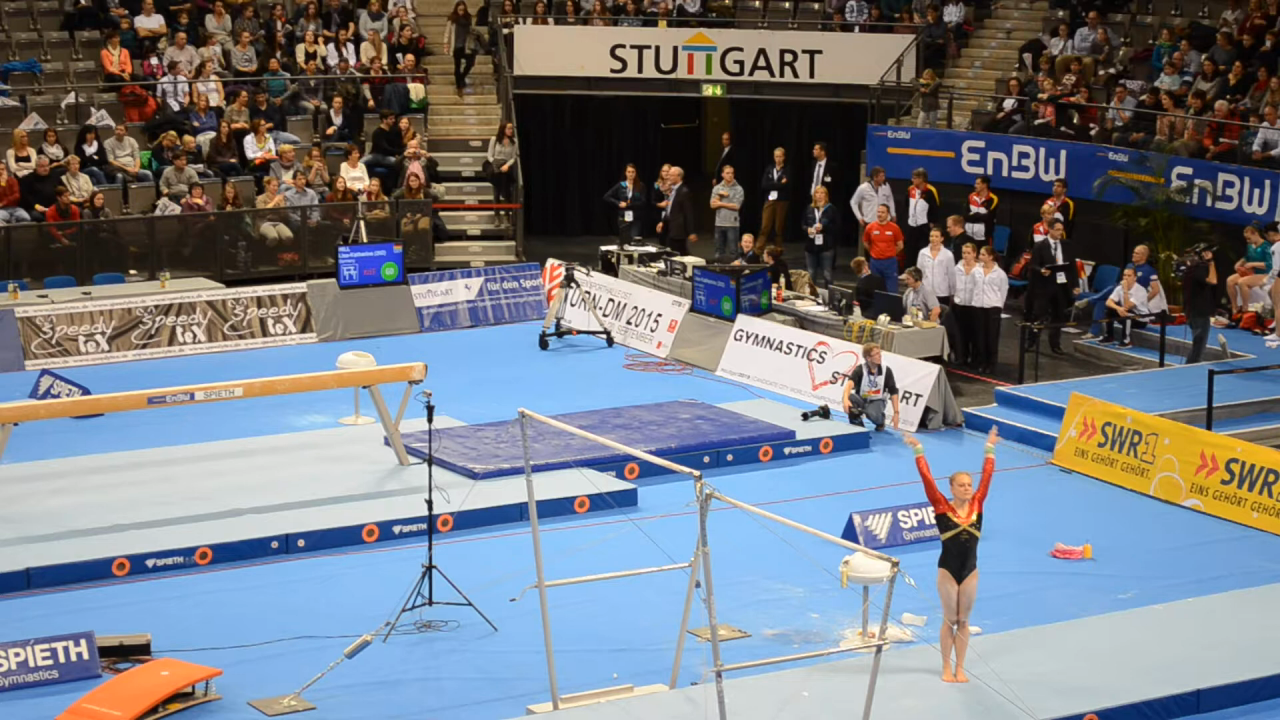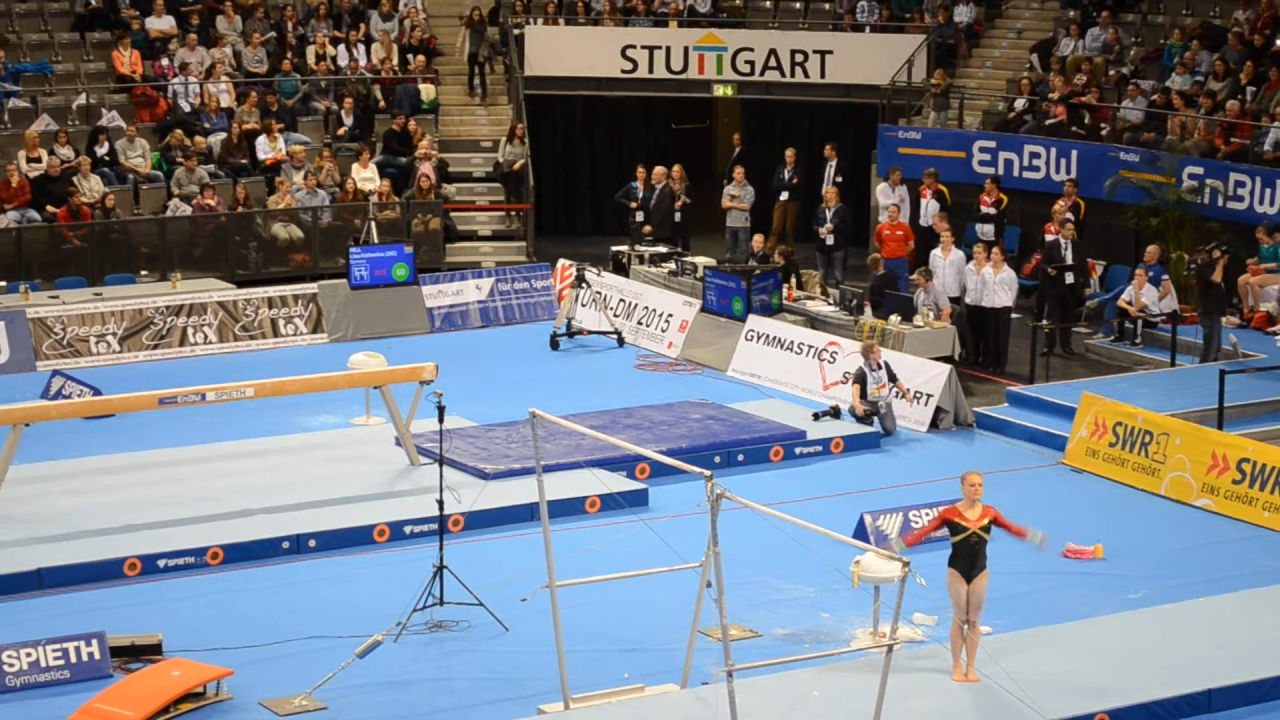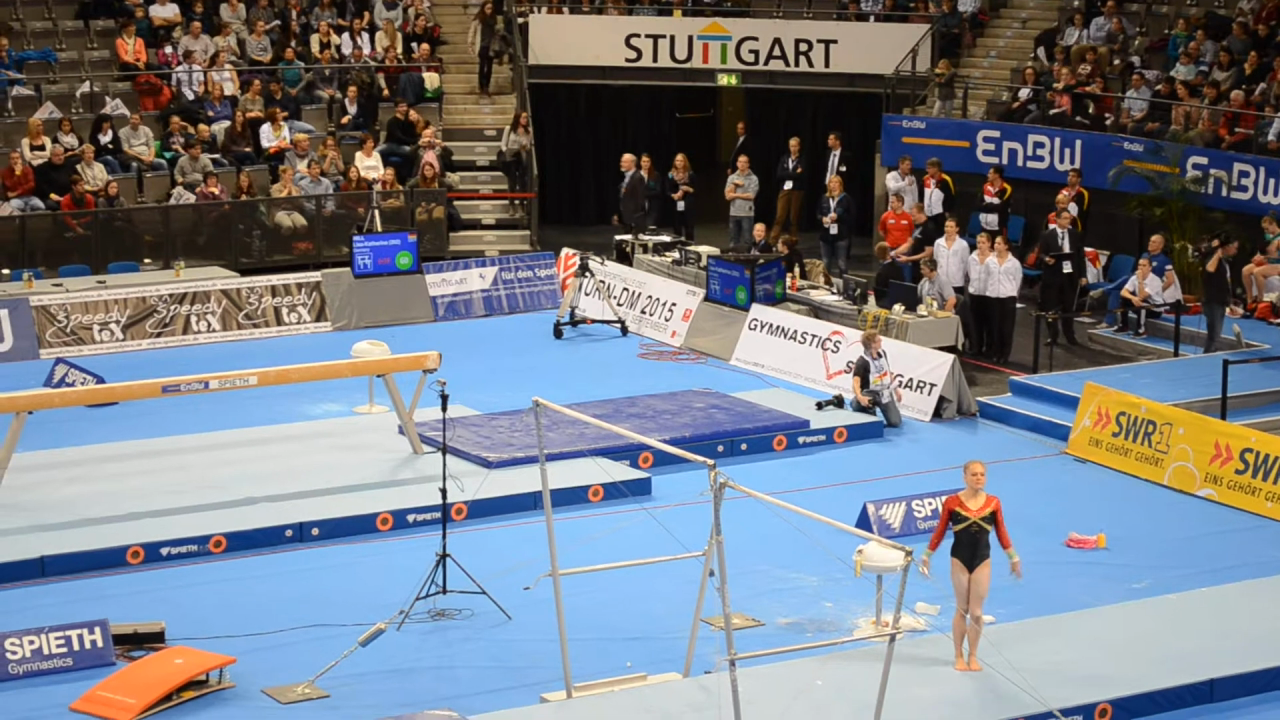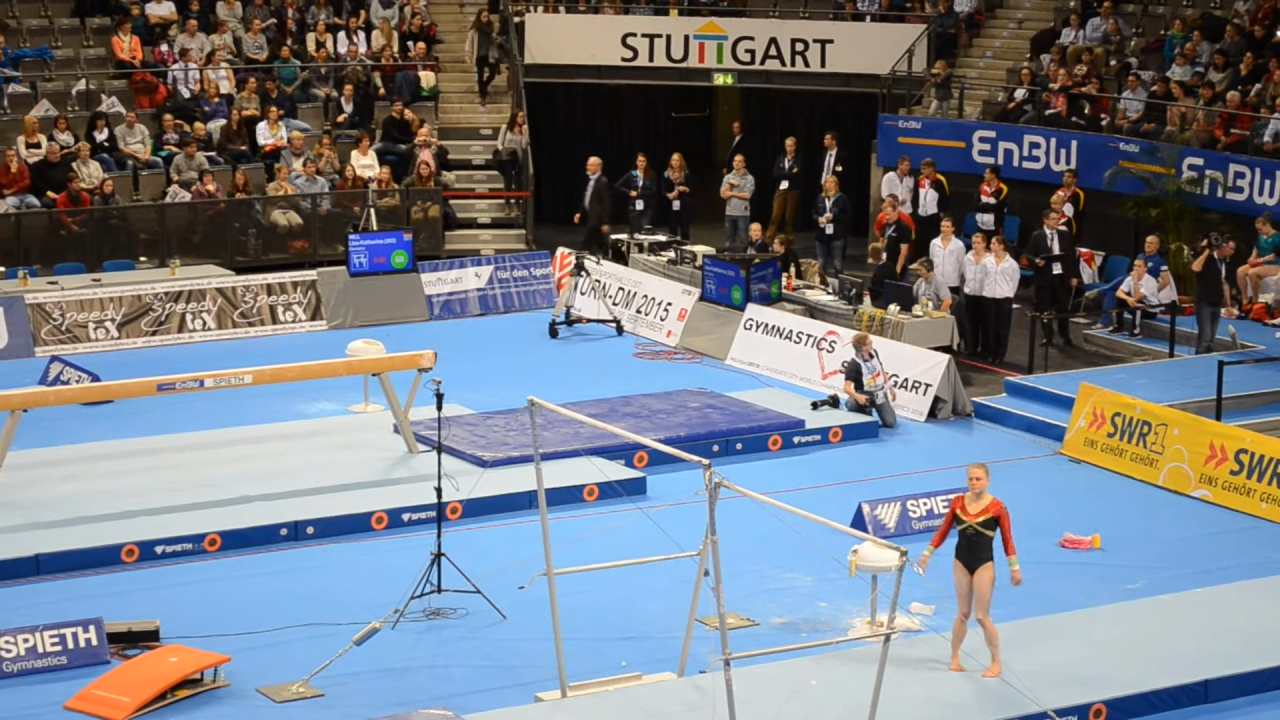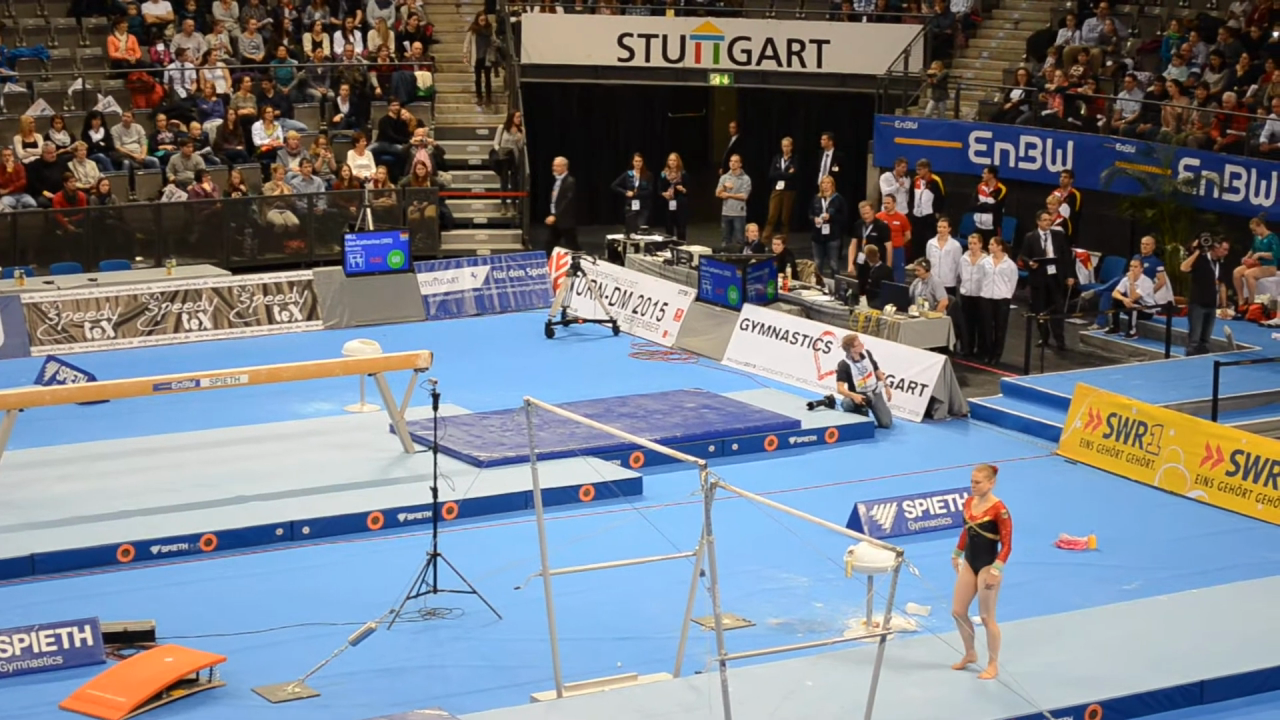
dt=0.4s
person 1, frame 1
left shoulder: (977, 506)
right shoulder: (942, 508)
left elbow: (987, 476)
right elbow: (926, 477)
left wrist: (990, 448)
right wrist: (918, 449)
left hip: (970, 573)
right hip: (947, 572)
left knee: (964, 621)
right knee: (950, 620)
left ankle: (960, 667)
right ankle: (947, 667)
person 1, frame 2
left shoulder: (990, 512)
right shoulder: (950, 513)
left elbow: (1010, 527)
right elbow: (925, 531)
left wrist: (1033, 536)
right wrist: (901, 544)
left hip: (980, 572)
right hip: (957, 571)
left knee: (974, 621)
right knee: (960, 619)
left ankle: (970, 667)
right ankle: (957, 667)
person 1, frame 3
left shoulder: (993, 502)
right shoulder: (952, 502)
left elbow: (1001, 533)
right elbow: (940, 531)
left wrist: (1014, 559)
right wrist: (926, 557)
left hip: (982, 561)
right hip: (959, 560)
left knee: (977, 613)
right knee: (962, 610)
left ankle: (972, 655)
right ankle: (959, 656)
person 1, frame 4
left shoulder: (998, 507)
right shoulder: (957, 502)
left elbow: (1007, 540)
right elbow: (944, 530)
left wrist: (1015, 567)
right wrist: (928, 553)
left hip: (984, 565)
right hip: (961, 562)
left knee: (982, 616)
right knee: (963, 612)
left ankle: (996, 662)
right ankle: (954, 656)
person 1, frame 5
left shoulder: (999, 510)
right shoulder: (969, 502)
left elbow: (1007, 545)
left wrist: (995, 571)
right wrist: (956, 555)
left hip: (987, 566)
right hip: (969, 563)
left knee: (987, 617)
right knee: (958, 611)
left ankle: (993, 665)
right ankle: (970, 654)
